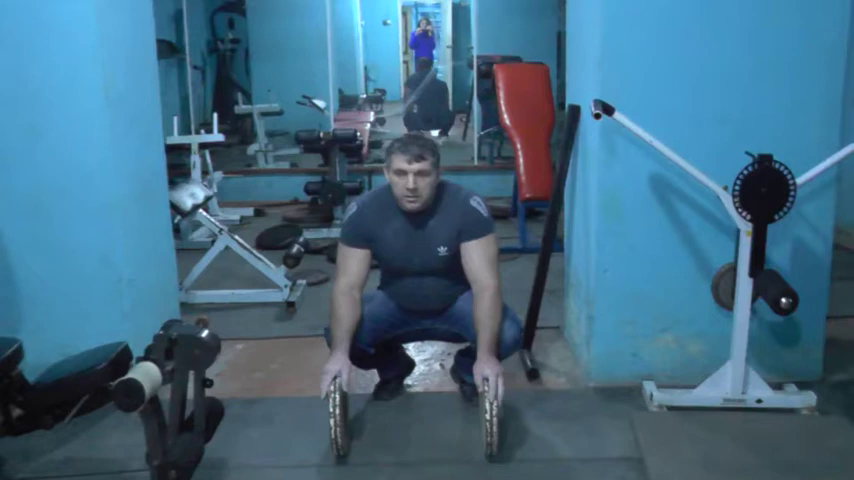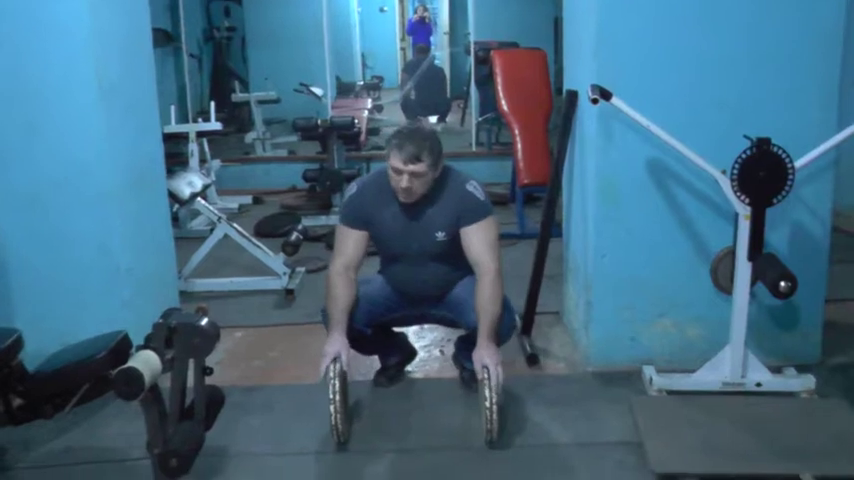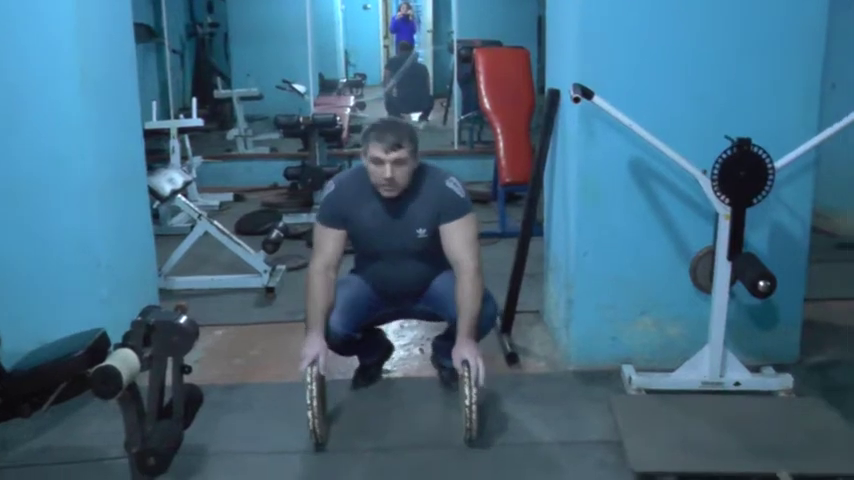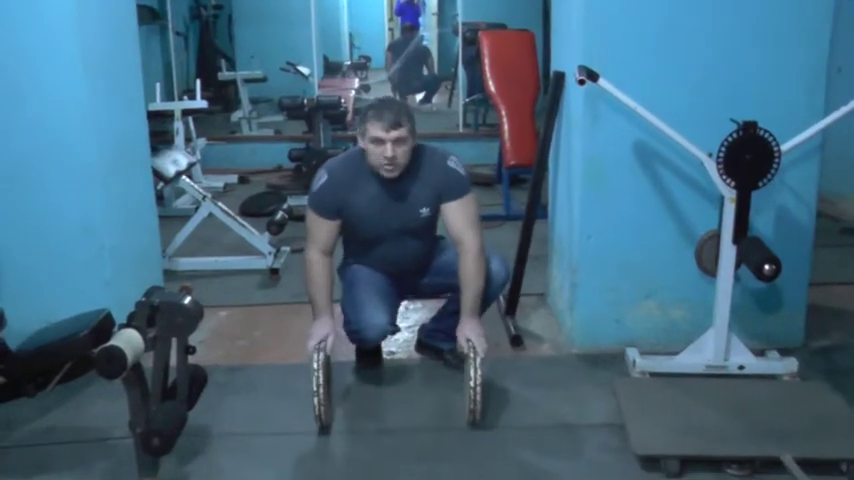
dt=0.5s
person 1, frame 1
left shoulder: (468, 208)
right shoulder: (363, 212)
left elbow: (486, 284)
right elbow: (347, 287)
left wrist: (485, 355)
right wrist: (339, 352)
left hip: (456, 302)
right hip: (396, 305)
left knee: (508, 335)
right knee: (341, 337)
left ankle: (466, 369)
right ankle: (393, 368)
person 1, frame 2
left shoulder: (466, 193)
right shoulder: (363, 193)
left elbow: (488, 268)
right elbow: (343, 267)
left wrist: (485, 341)
right wrist: (336, 332)
left hip: (455, 287)
right hip: (395, 290)
left knee: (499, 323)
right knee: (339, 317)
left ankle: (467, 356)
right ankle: (395, 354)
person 1, frame 3
left shoulder: (445, 189)
right shoulder: (340, 192)
left elbow: (467, 265)
right elbow: (324, 266)
left wrist: (465, 339)
right wrist: (314, 334)
left hip: (432, 283)
right hip: (370, 285)
left knee: (482, 311)
right knee: (331, 326)
left ankle: (446, 354)
right ankle: (373, 353)
person 1, frame 4
left shoulder: (443, 168)
right shoulder: (334, 178)
left elbow: (469, 243)
right elbow: (318, 252)
left wrist: (469, 317)
right wrist: (323, 317)
left hip: (428, 261)
right hip: (368, 269)
left knee: (494, 272)
right knee: (372, 328)
left ankle: (436, 337)
right ankle: (369, 341)
